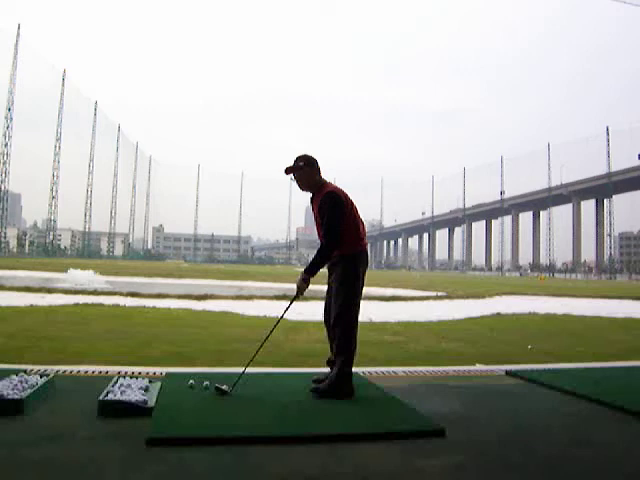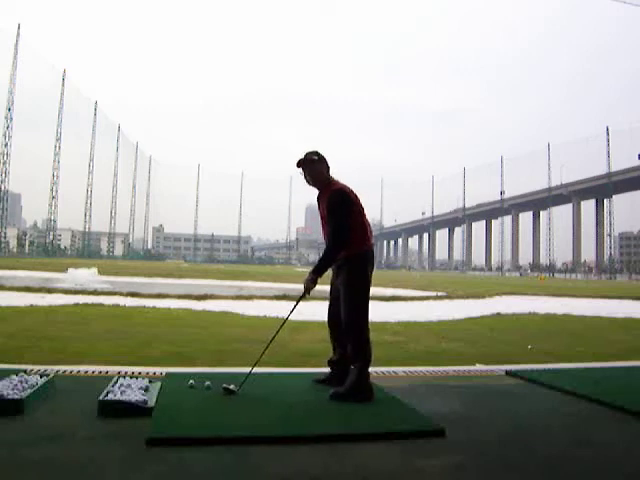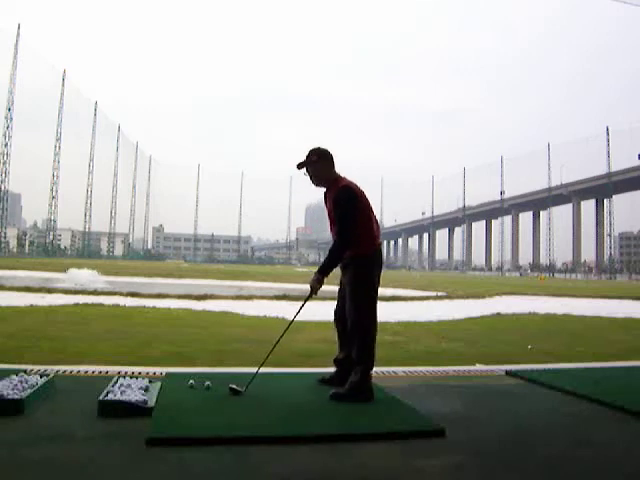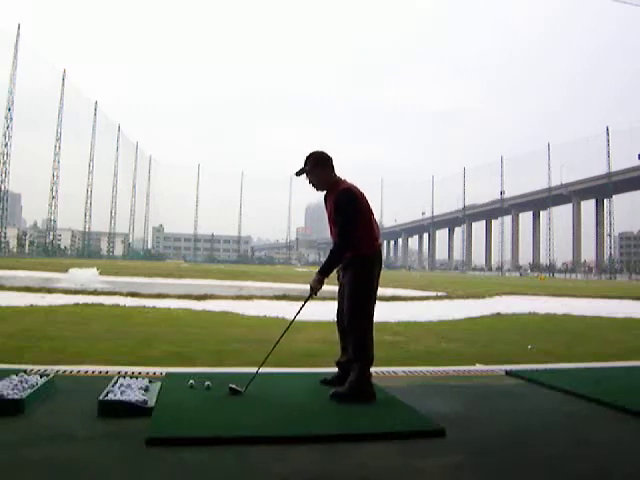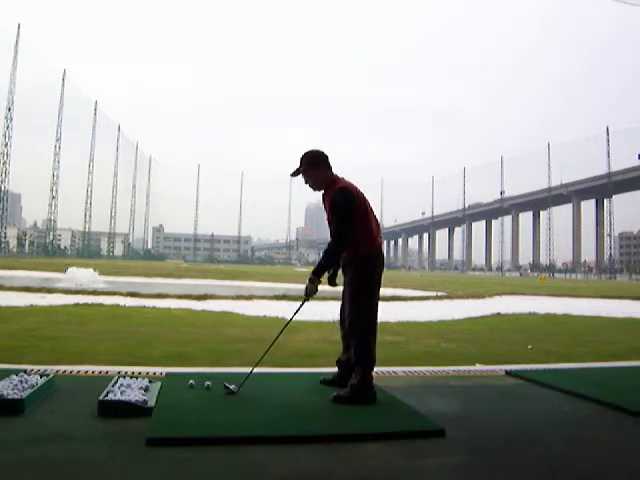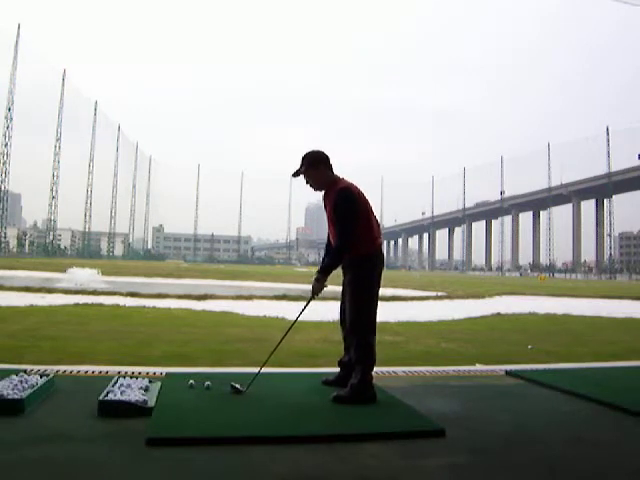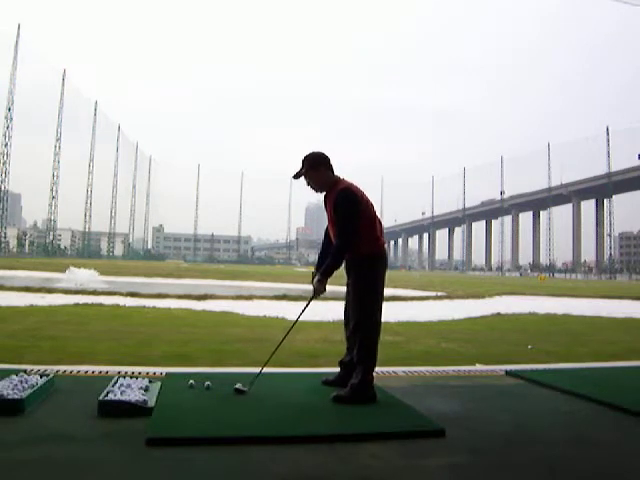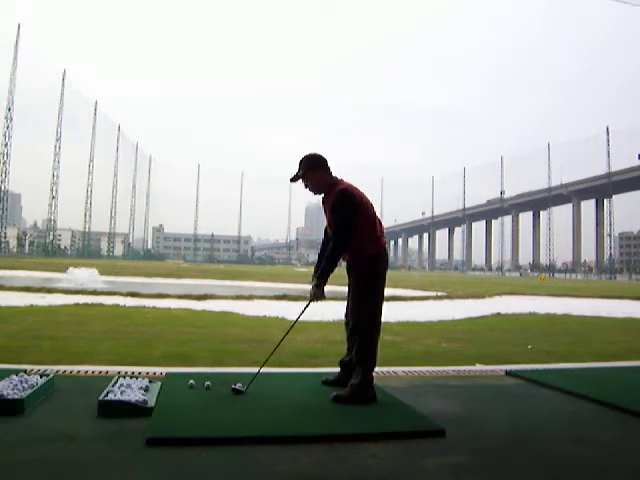
dt=0.4s
person 1, frame 1
left shoulder: (330, 197)
right shoulder: (319, 197)
left elbow: (330, 241)
left wrist: (308, 273)
right wrist: (312, 271)
left hip: (350, 259)
right hip: (340, 260)
left knee: (342, 318)
right knee: (332, 316)
left ankle: (342, 380)
right ankle: (337, 372)
person 1, frame 2
left shoulder: (339, 195)
right shoulder: (325, 196)
left elbow: (337, 240)
left wrist: (316, 273)
right wrist: (322, 270)
left hip: (356, 260)
right hip: (344, 261)
left knee: (353, 320)
right knee: (336, 318)
left ankle: (360, 382)
right ankle: (340, 370)
person 1, frame 3
left shoulder: (345, 193)
right shoulder: (333, 193)
left elbow: (343, 239)
left wrist: (321, 273)
right wrist: (326, 271)
left hip: (363, 260)
right hip: (353, 260)
left knee: (360, 320)
right knee: (343, 317)
left ankle: (360, 383)
right ankle: (345, 370)
person 1, frame 4
left shoulder: (346, 195)
right shoulder: (332, 195)
left elbow: (344, 240)
left wrist: (322, 273)
right wrist: (337, 267)
left hip: (364, 261)
right hip: (352, 261)
left knee: (357, 319)
right knee: (345, 318)
left ankle: (361, 383)
right ankle: (347, 371)
person 1, frame 5
left shoulder: (341, 195)
right shoulder: (334, 193)
left elbow: (339, 241)
left wrist: (315, 275)
right wrist: (334, 268)
left hip: (365, 261)
right hip: (356, 260)
left knee: (360, 321)
right knee: (348, 318)
left ankle: (363, 385)
right ankle: (348, 370)
person 1, frame 6
left shoulder: (344, 195)
right shoulder: (332, 194)
left elbow: (344, 241)
right elbow: (335, 236)
left wrist: (323, 273)
right wrist: (323, 269)
left hip: (365, 261)
right hip: (355, 261)
left knee: (360, 321)
right knee: (348, 319)
left ankle: (363, 385)
right ankle: (349, 371)
person 1, frame 7
left shoulder: (345, 195)
right shoulder: (333, 195)
left elbow: (344, 241)
right elbow: (331, 237)
left wrist: (325, 275)
right wrist: (319, 270)
left hip: (369, 261)
right hip: (358, 261)
left knee: (364, 321)
right knee: (352, 319)
left ankle: (363, 385)
right ankle: (349, 371)
person 1, frame 8
left shoulder: (343, 197)
right shoulder: (332, 196)
left elbow: (338, 243)
right elbow: (329, 238)
left wrist: (321, 280)
right wrist: (317, 274)
left hip: (369, 261)
right hip: (360, 260)
left knee: (363, 322)
right knee: (354, 319)
left ankle: (362, 385)
right ankle: (349, 372)
